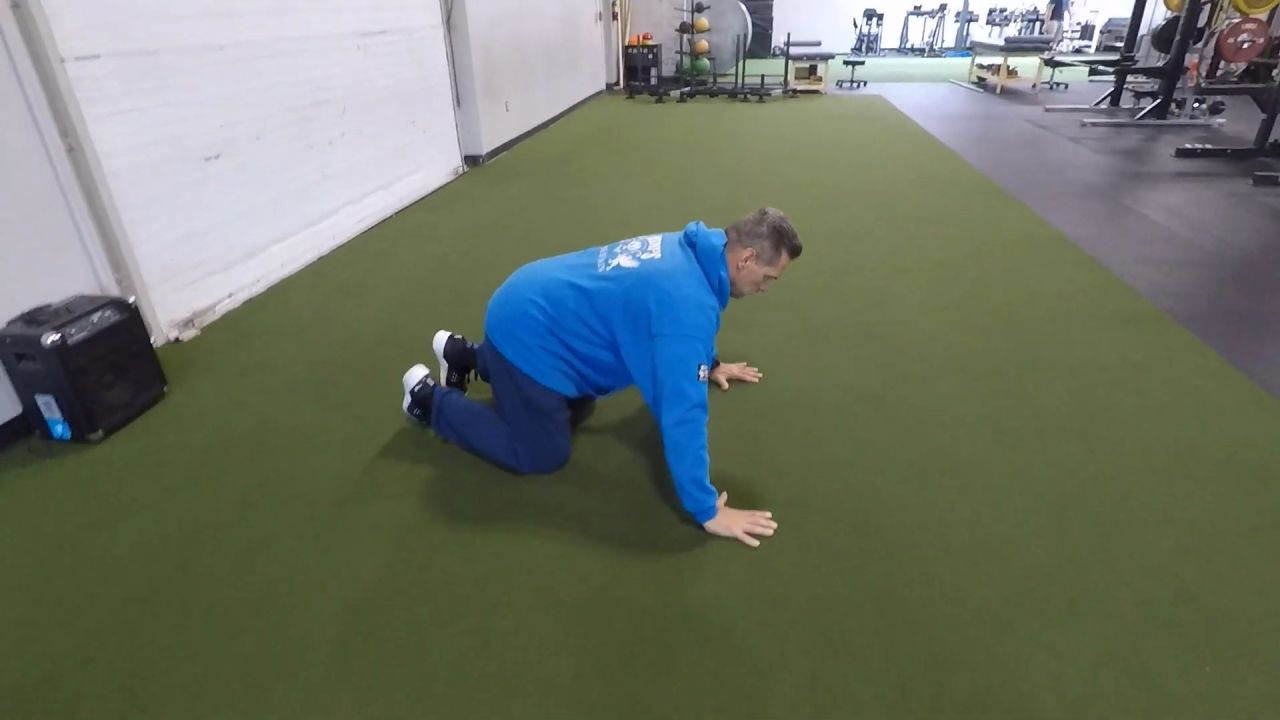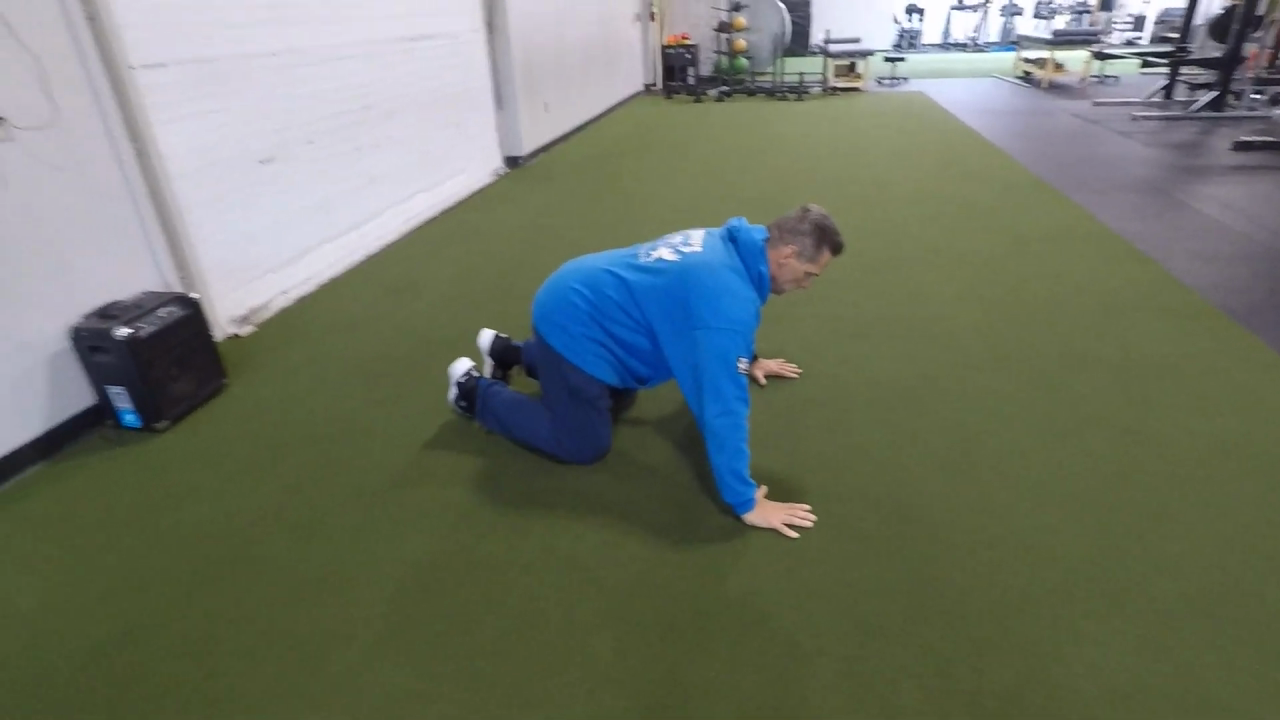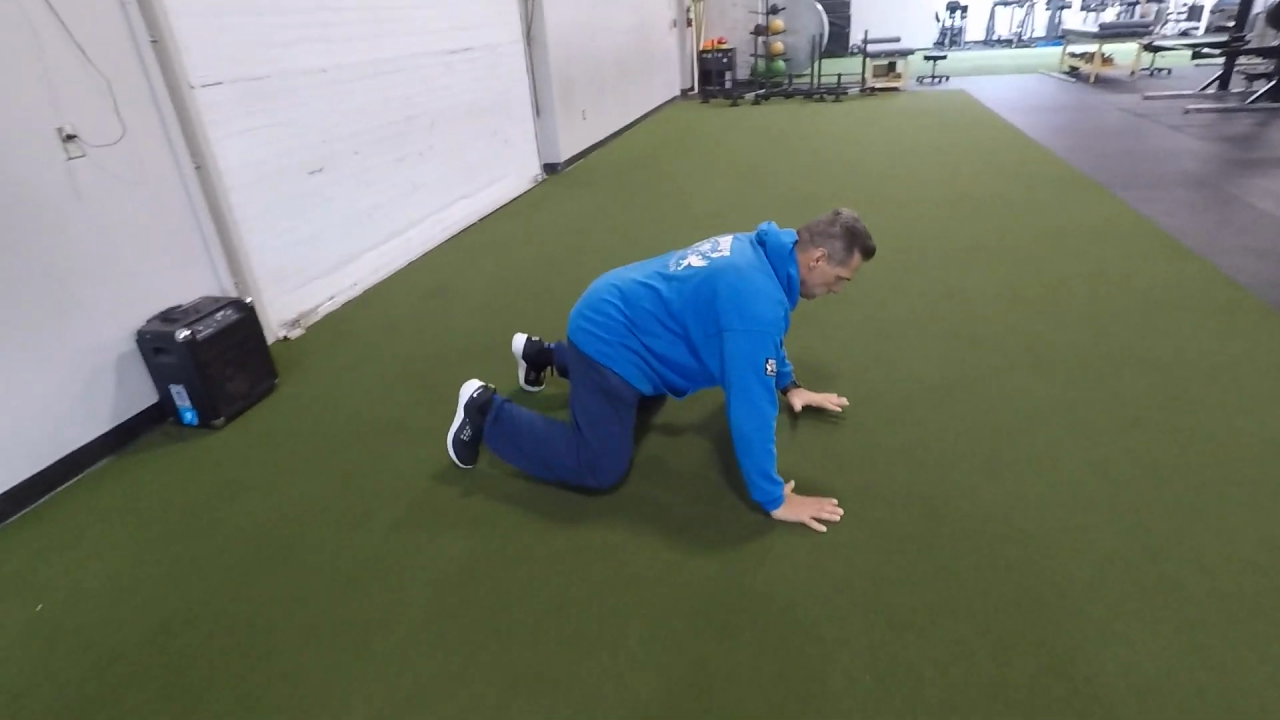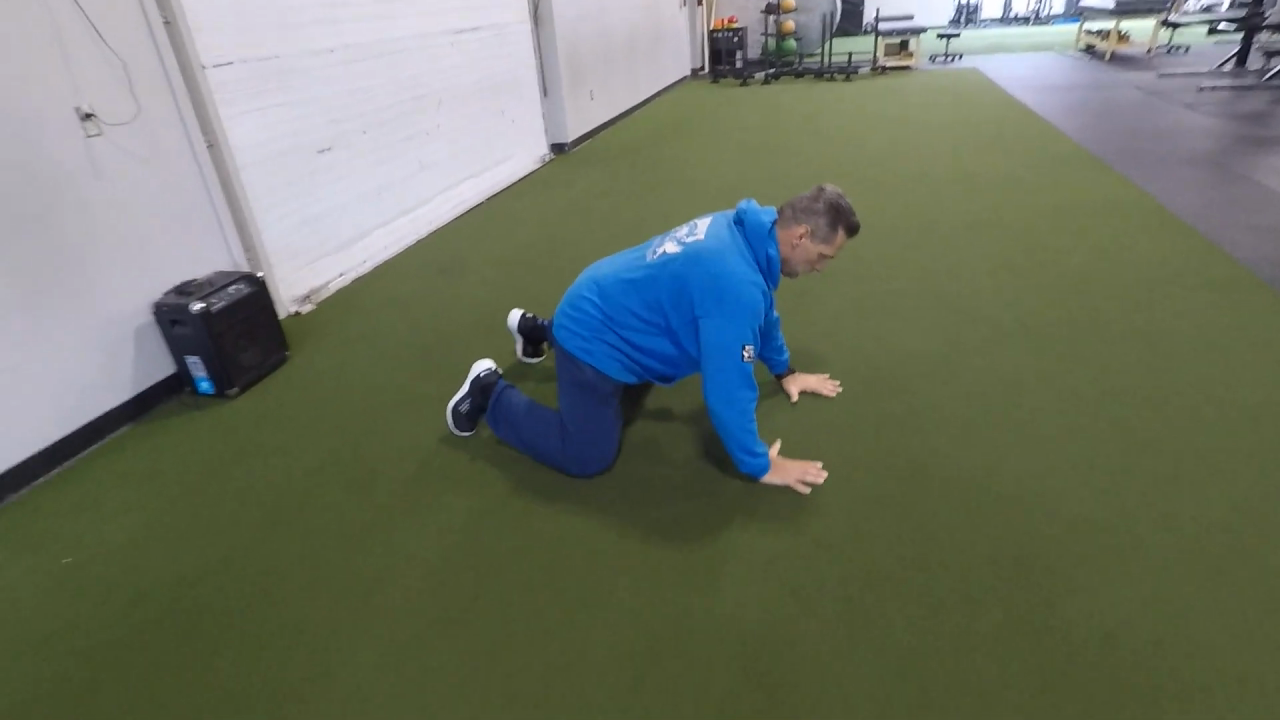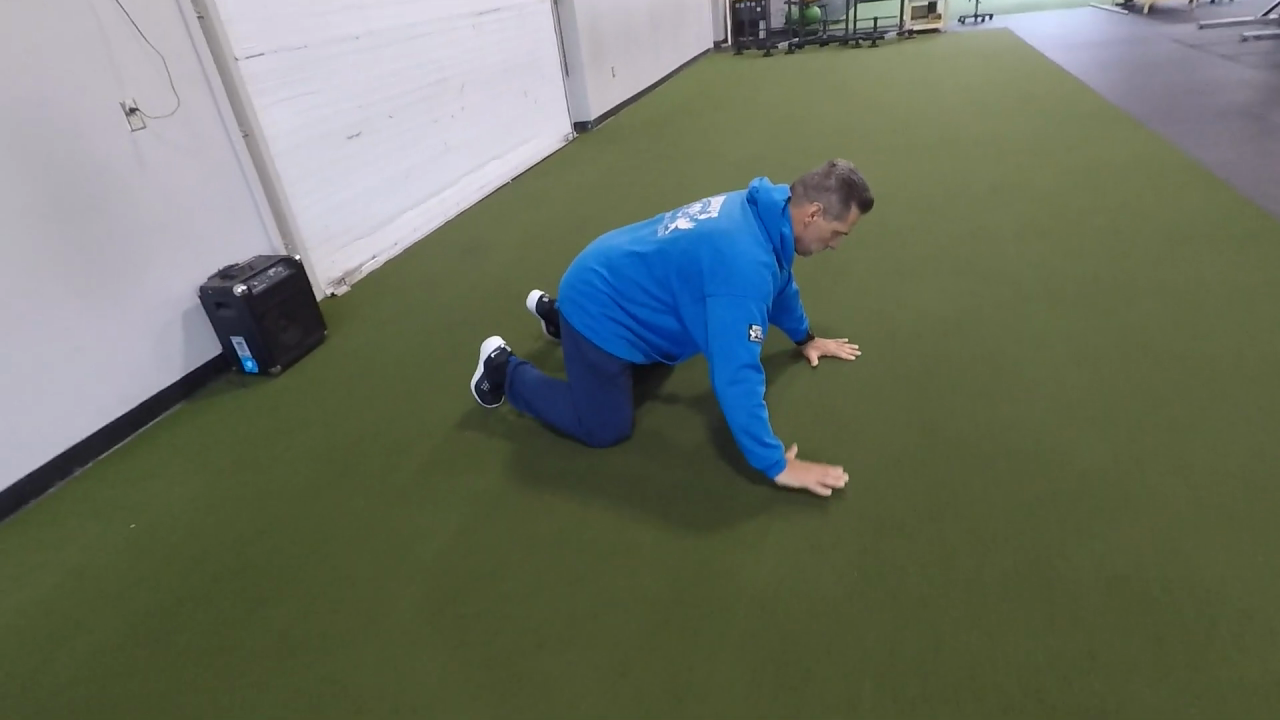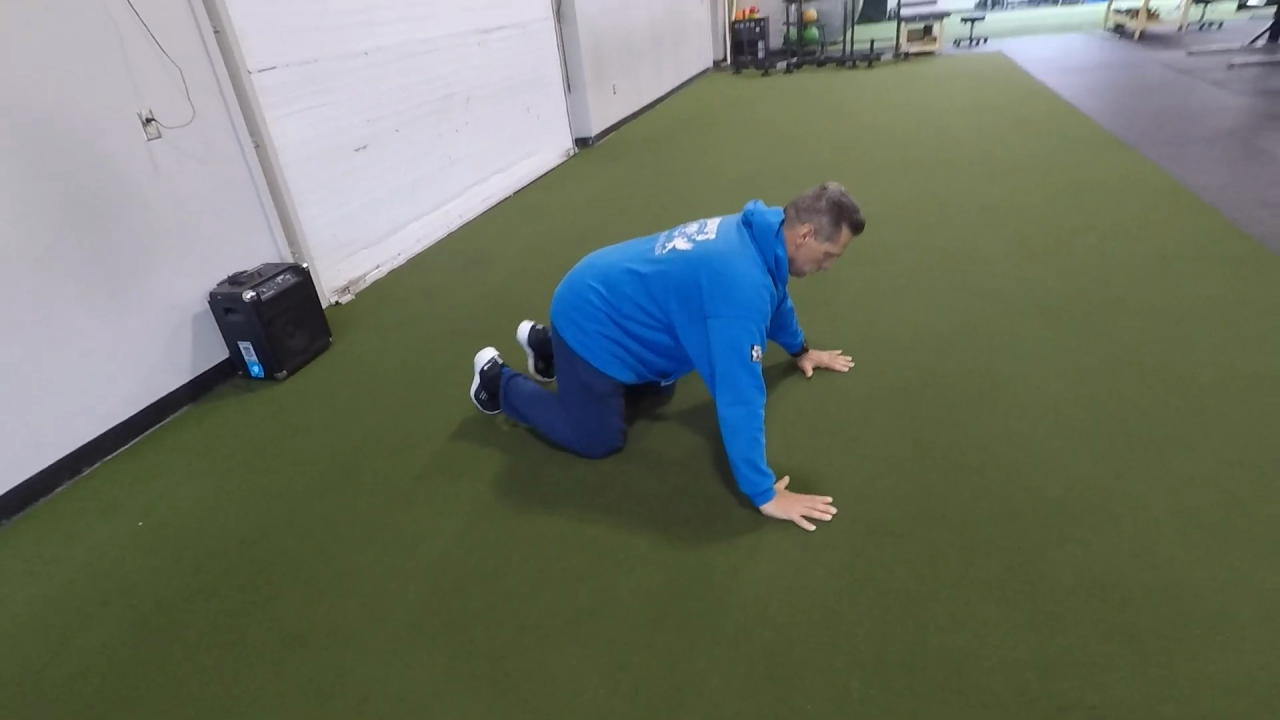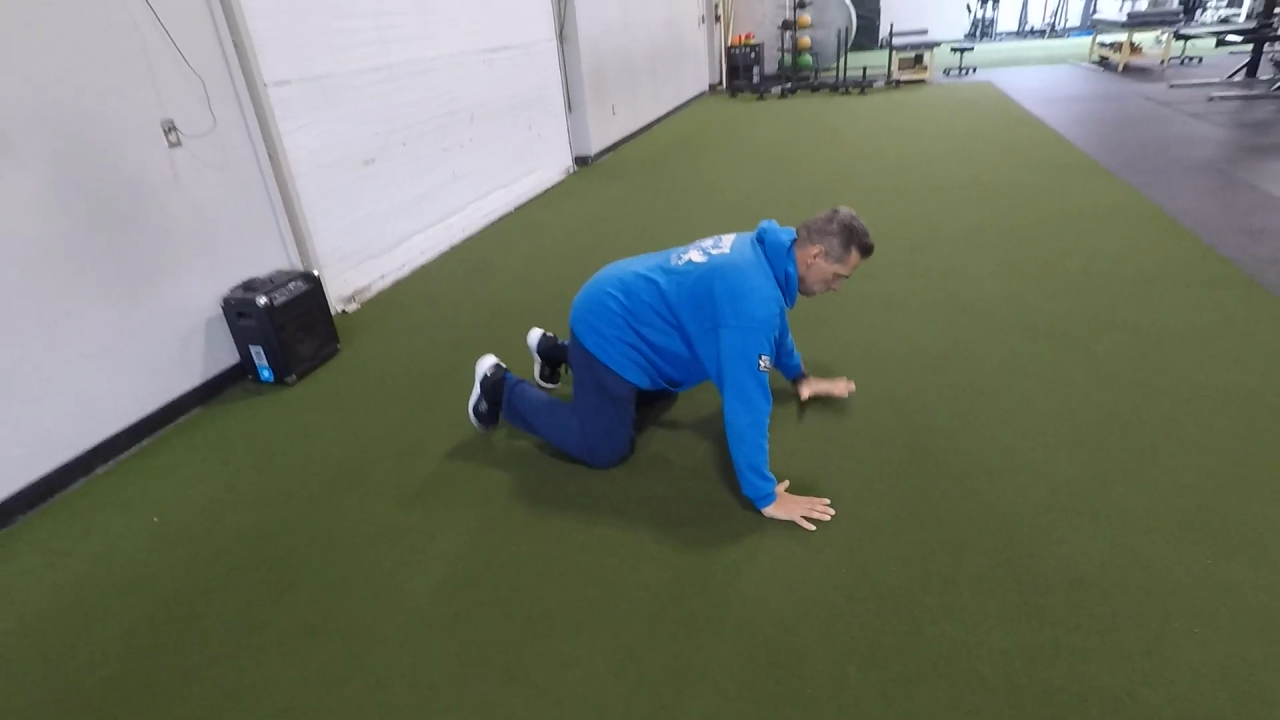
dt=0.3s
person 1, frame 1
left shoulder: (690, 250)
right shoulder: (690, 303)
right elbow: (683, 413)
left wrist: (708, 363)
right wrist: (706, 510)
left hip: (528, 301)
right hip: (528, 333)
left knee: (576, 406)
right knee: (543, 455)
left ankle: (467, 356)
right ankle: (430, 399)
person 1, frame 2
left shoulder: (731, 246)
right shoulder: (730, 298)
right elbow: (723, 406)
left wrist: (748, 360)
right wrist: (745, 502)
left hip: (579, 297)
right hip: (574, 324)
left knee: (616, 399)
right knee: (583, 445)
left ankle: (509, 352)
right ankle: (476, 390)
person 1, frame 3
left shoulder: (762, 250)
right shoulder: (760, 301)
right elbow: (752, 408)
left wrist: (788, 385)
right wrist: (773, 498)
left hip: (613, 311)
right hip: (608, 336)
left knee: (647, 399)
right knee: (601, 468)
left ankle: (543, 354)
right ankle: (486, 414)
person 1, frame 4
left shoulder: (747, 231)
right shoulder: (736, 284)
left elbow: (762, 312)
right elbow: (729, 390)
left wrist: (784, 371)
right wrist: (761, 466)
left hip: (605, 307)
right hip: (593, 337)
left knee: (637, 380)
right knee: (589, 458)
left ankle: (536, 330)
right ankle: (489, 392)
person 1, frame 5
left shoulder: (763, 210)
right shoulder: (745, 262)
left elbow: (779, 281)
right elbow: (736, 376)
left wrist: (805, 338)
right wrist: (777, 465)
left hip: (611, 280)
right hip: (598, 309)
left knee: (660, 361)
right knee: (606, 428)
left ankle: (555, 312)
right ankle: (505, 369)
person 1, frame 6
left shoulder: (757, 233)
right shoulder: (743, 285)
left elbow: (774, 298)
right elbow: (739, 397)
left wrist: (800, 350)
right wrist: (763, 494)
left hip: (606, 293)
right hip: (591, 321)
left knee: (658, 386)
right knee: (599, 440)
left ankle: (549, 342)
right ankle: (498, 380)
person 1, frame 7
left shoulder: (766, 252)
right shoulder: (754, 297)
right elbow: (746, 404)
left wrist: (799, 376)
right wrist: (765, 496)
left hip: (617, 303)
right hip: (608, 328)
left knee: (658, 394)
right knee: (606, 449)
left ankle: (556, 350)
right ankle: (500, 388)
